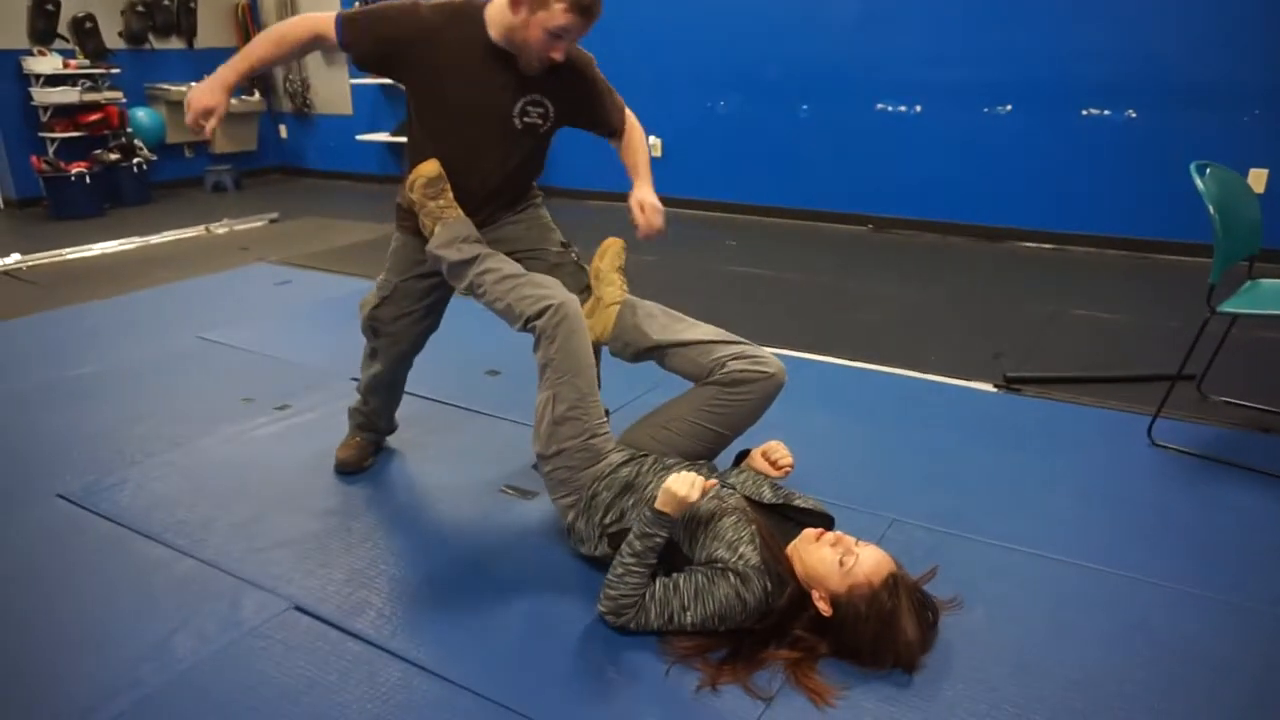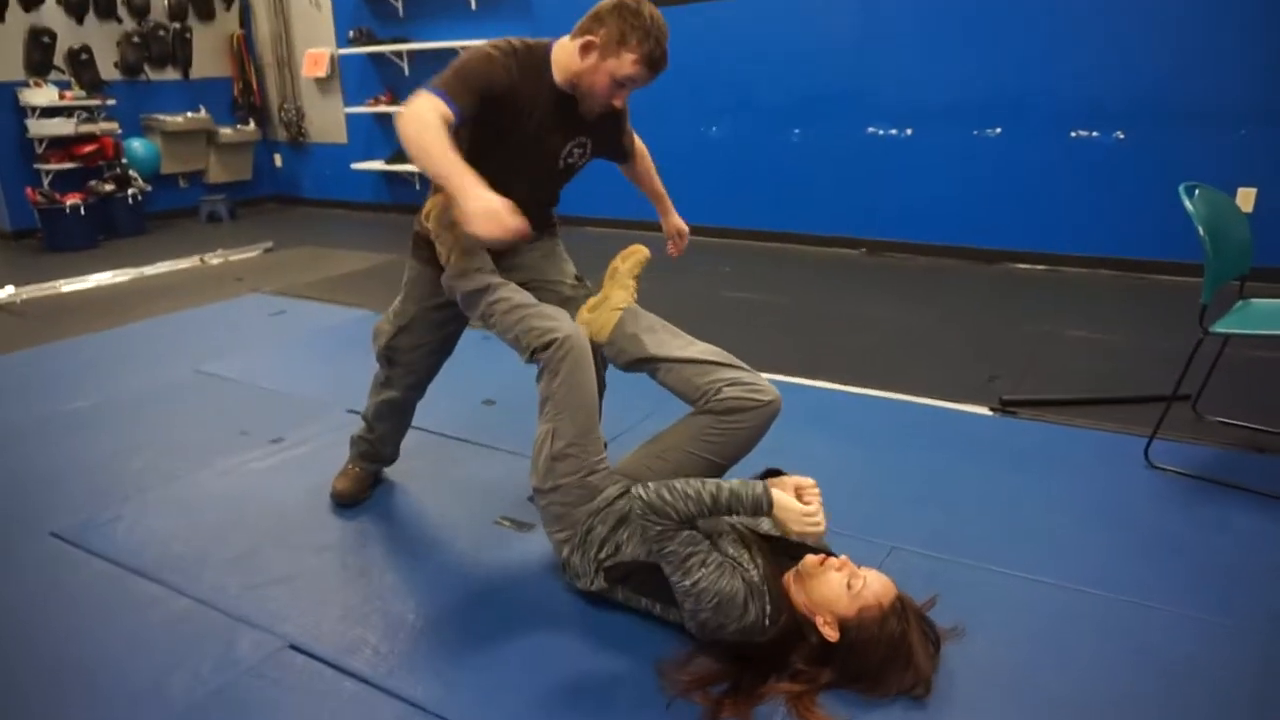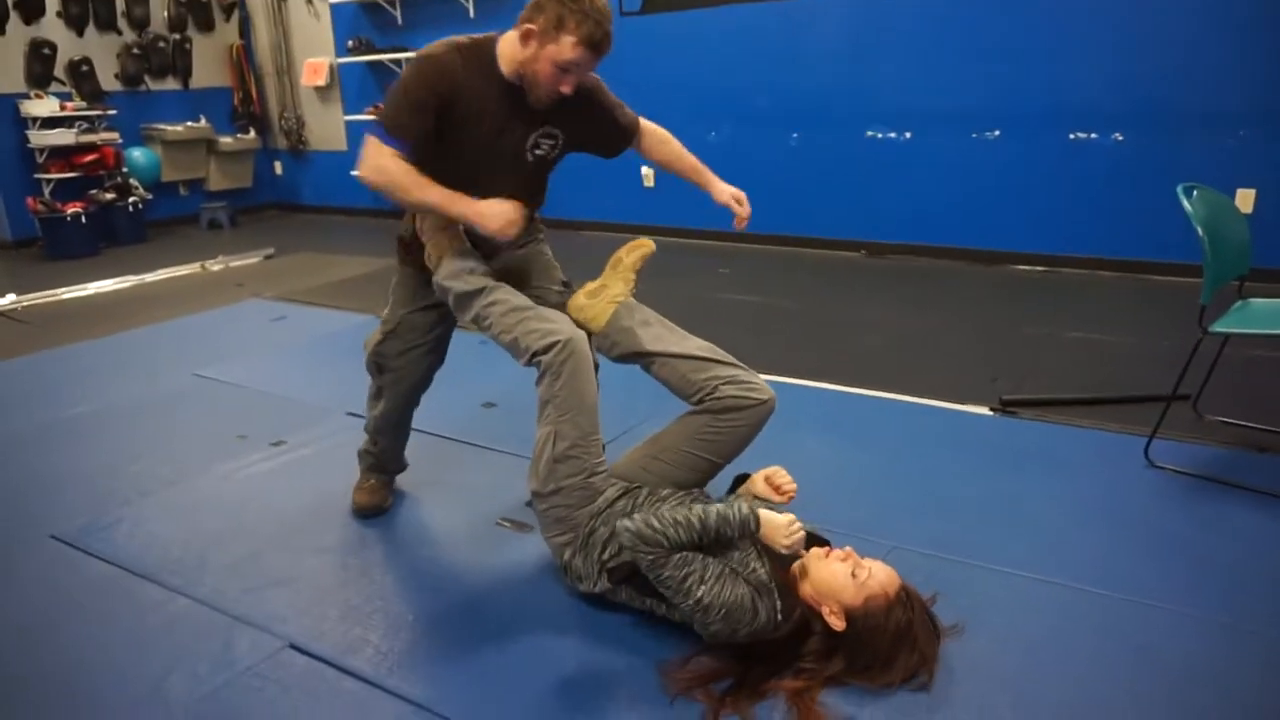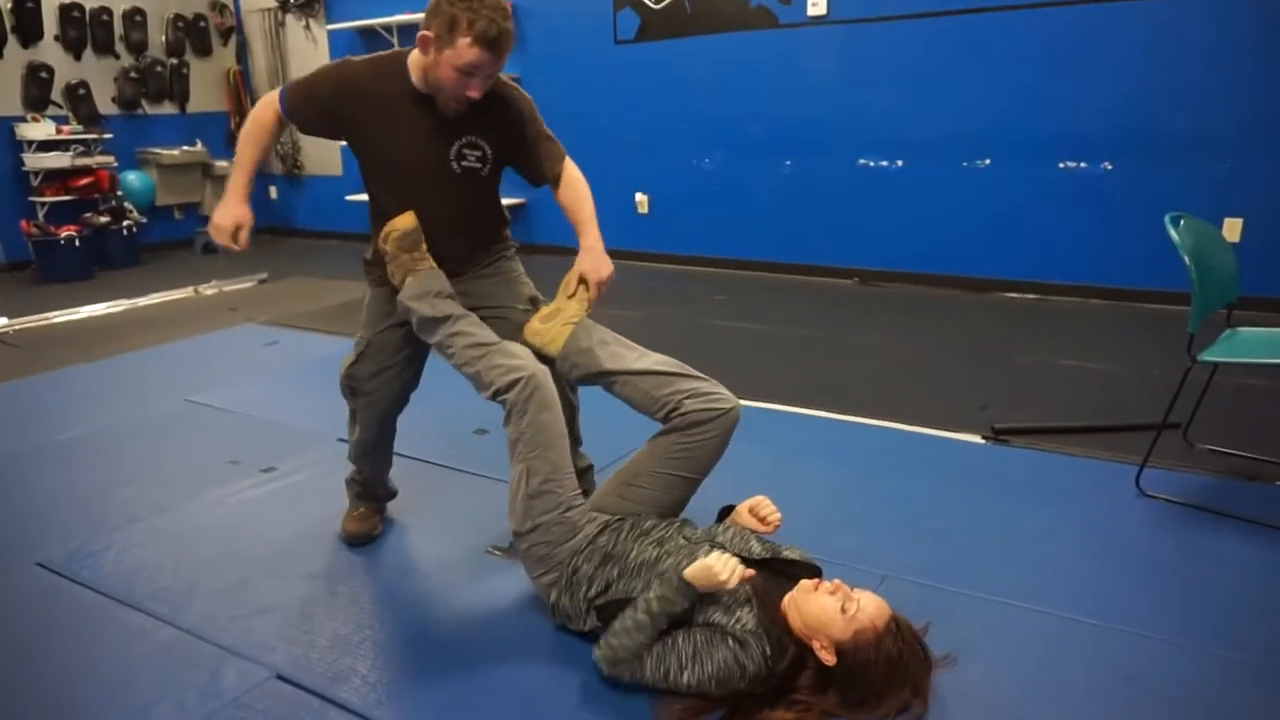
dt=0.3s
person 1, frame 1
left shoulder: (743, 591)
right shoulder: (803, 519)
left elbow: (618, 606)
left wrist: (664, 511)
right wrist: (753, 463)
left hip: (594, 492)
right hip: (639, 464)
left knee: (556, 309)
right knee: (758, 372)
left ankle: (450, 233)
right ankle: (615, 315)
person 1, frame 2
left shoulder: (739, 608)
right shoulder: (802, 558)
left elbow: (651, 504)
left wrist: (763, 497)
right wrist: (775, 489)
left hip: (589, 528)
right hip: (622, 498)
left knee: (561, 338)
right knee: (754, 399)
left ankle: (467, 270)
right ankle: (616, 321)
person 1, frame 3
left shoulder: (754, 612)
right shoulder: (800, 555)
left elbow: (642, 533)
left wrist: (747, 510)
right wrist: (750, 490)
left hip: (591, 535)
right hip: (629, 496)
left knee: (562, 340)
right knee: (747, 395)
left ankle: (455, 266)
right ankle: (609, 312)
person 1, frame 4
left shoulder: (743, 655)
right shoulder: (796, 576)
left elbow: (614, 658)
left wrist: (685, 583)
right wrist: (737, 520)
left hip: (572, 560)
right hip: (616, 533)
right knee: (711, 408)
left ankle: (419, 279)
right ankle: (564, 335)
person 2, frame 1
left shoulder: (572, 69)
left elbow: (624, 124)
left wrist: (642, 185)
right wrist: (223, 82)
left hip: (515, 215)
right knee: (391, 334)
right ankle: (368, 429)
person 2, frame 2
left shoulder: (605, 108)
right shoulder: (497, 67)
left elbow: (627, 150)
right elbow: (418, 118)
left wrist: (666, 211)
right wrist: (471, 192)
left hip: (528, 241)
right hip: (449, 239)
right knee: (405, 363)
right ankle: (367, 458)
person 2, frame 3
left shoulder: (578, 94)
right shoulder: (444, 69)
left elbow: (642, 133)
right elbow: (375, 164)
left wrist: (713, 184)
right wrist: (470, 209)
left hip: (514, 245)
right knee: (397, 367)
right ankle: (378, 467)
person 2, frame 4
left shoulder: (506, 105)
right shoulder: (359, 84)
left elbow: (561, 170)
right elbow: (272, 109)
left wrist: (591, 241)
right wrist: (236, 196)
left hip: (485, 267)
left knee: (546, 378)
right knee: (372, 396)
left ankle: (576, 495)
right ankle: (368, 494)
